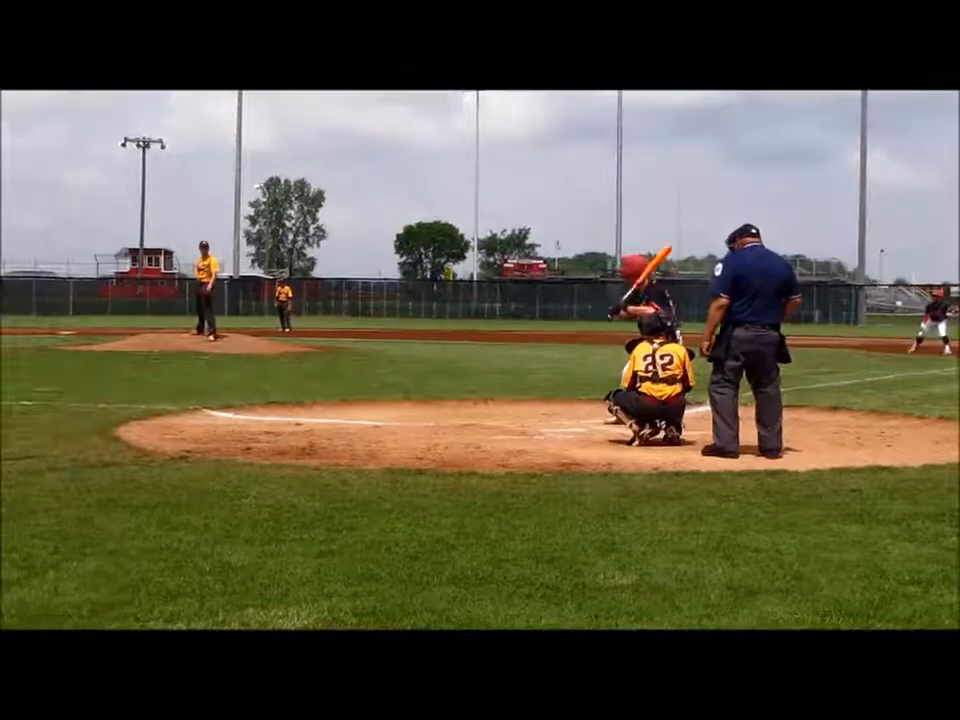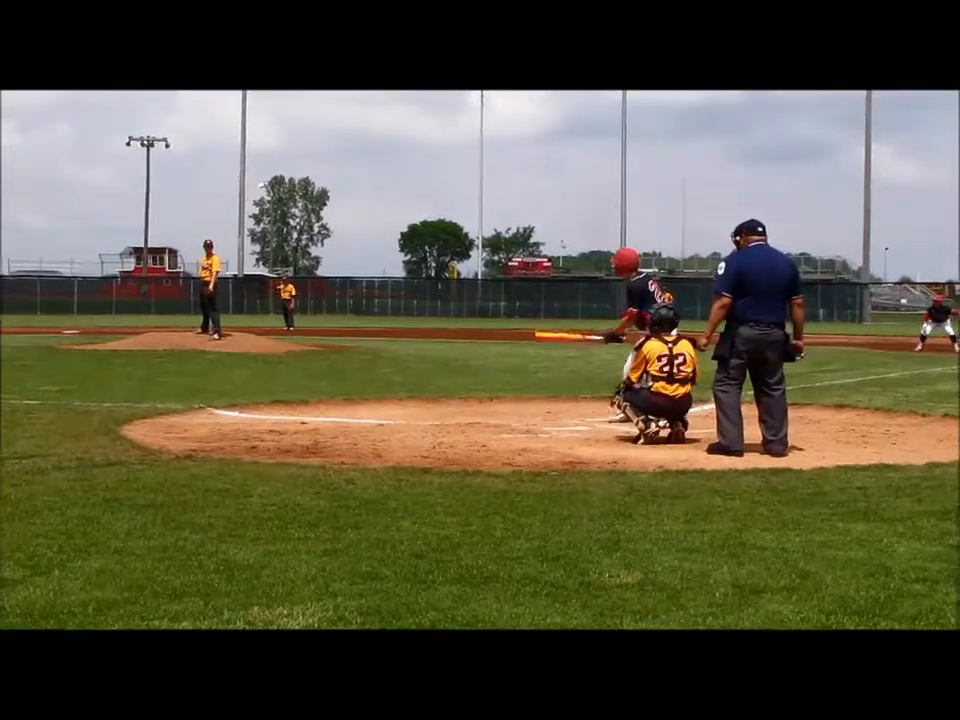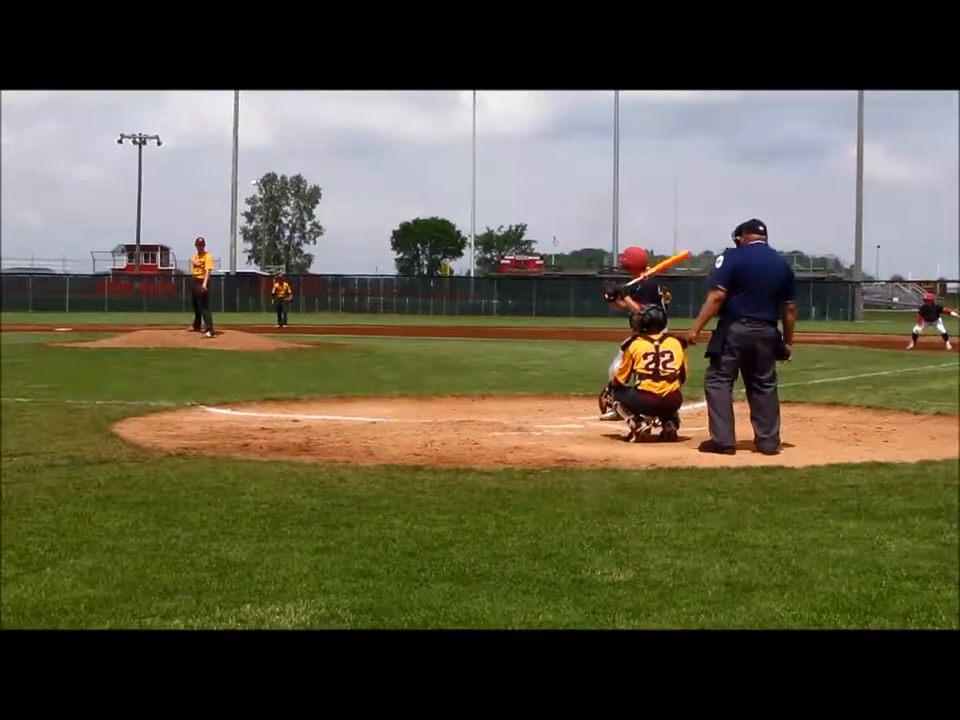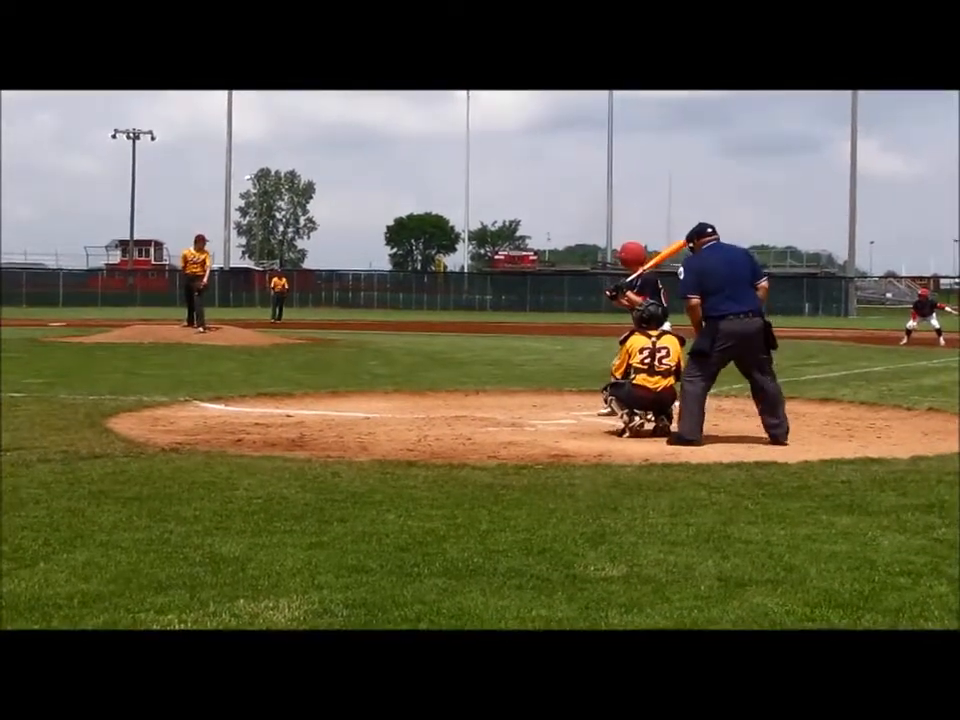
dt=1s
person 1, frame 1
left shoulder: (731, 261)
right shoulder: (782, 263)
left elbow: (721, 302)
right elbow: (794, 300)
left wrist: (707, 336)
left hip: (737, 335)
right hip: (769, 336)
left knee: (723, 387)
right knee: (769, 390)
left ankle: (726, 444)
right ankle: (771, 445)
person 1, frame 2
left shoulder: (735, 260)
right shoulder: (786, 263)
left elbow: (723, 302)
right elbow: (797, 303)
left wrist: (706, 334)
right wrist: (798, 337)
left hip: (741, 334)
right hip: (774, 335)
left knee: (727, 385)
right knee: (773, 389)
left ankle: (730, 443)
right ankle: (777, 443)
person 1, frame 3
left shoulder: (732, 256)
right shoulder: (782, 264)
left elbow: (717, 296)
right elbow: (789, 308)
left wrist: (696, 327)
right wrist: (788, 341)
left hip: (735, 330)
right hip: (766, 333)
left knee: (718, 382)
right knee: (765, 386)
left ankle: (723, 439)
right ankle: (768, 440)
person 1, frame 4
left shoulder: (693, 263)
right shoulder: (743, 254)
left elbow: (694, 303)
right elbow: (763, 287)
left wrist: (699, 332)
right wrist: (752, 314)
left hip: (720, 328)
right hip: (753, 325)
left knee: (695, 378)
right knee: (763, 379)
left ankle: (689, 433)
right ankle: (778, 431)
